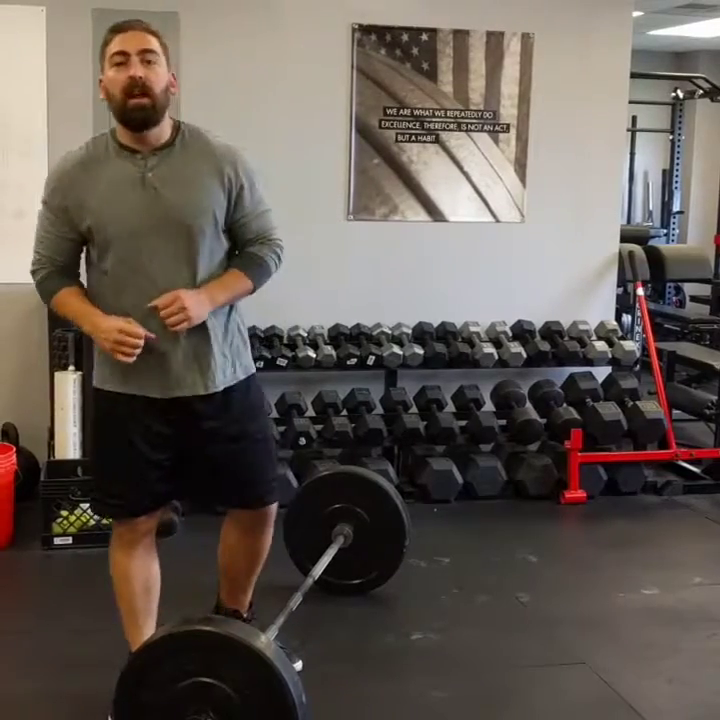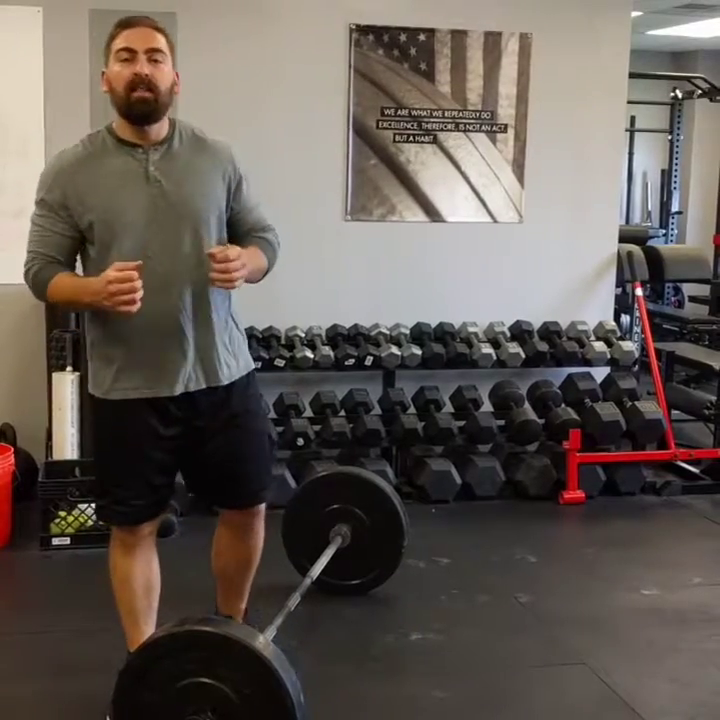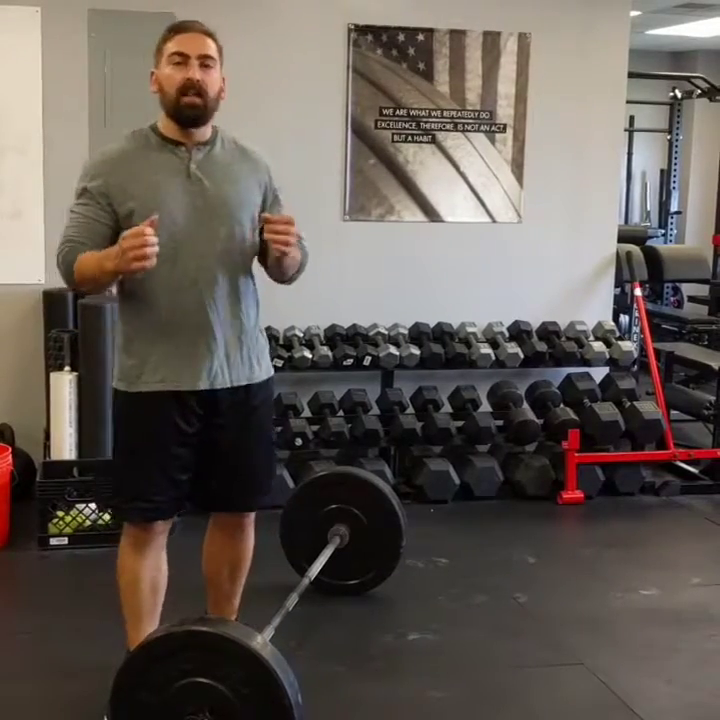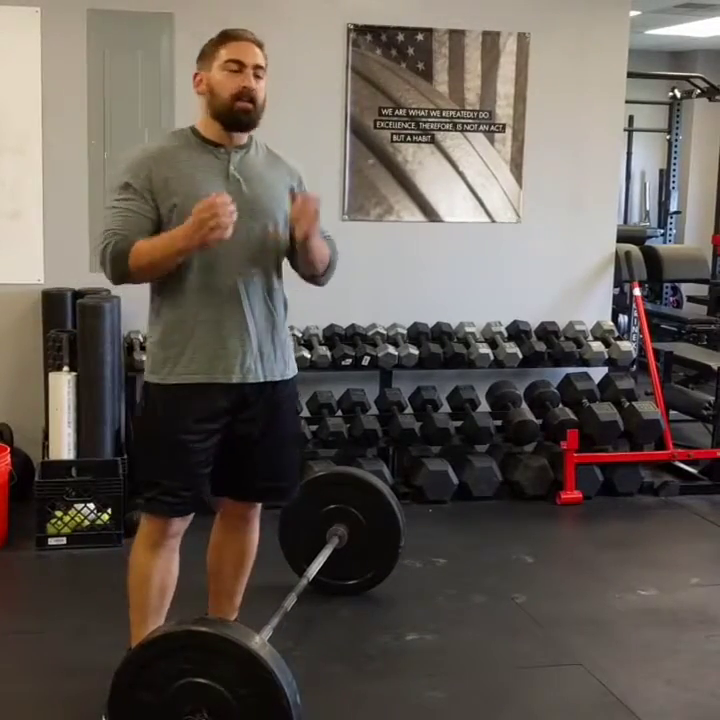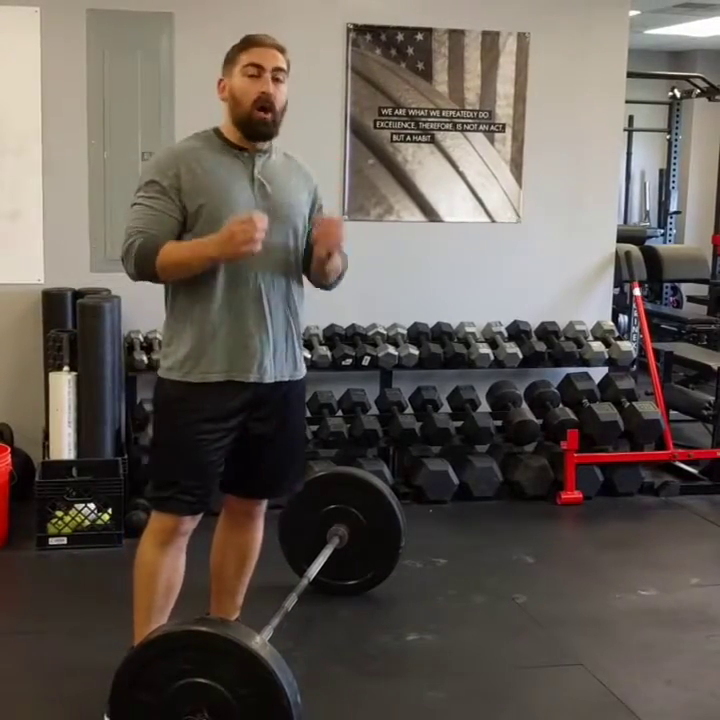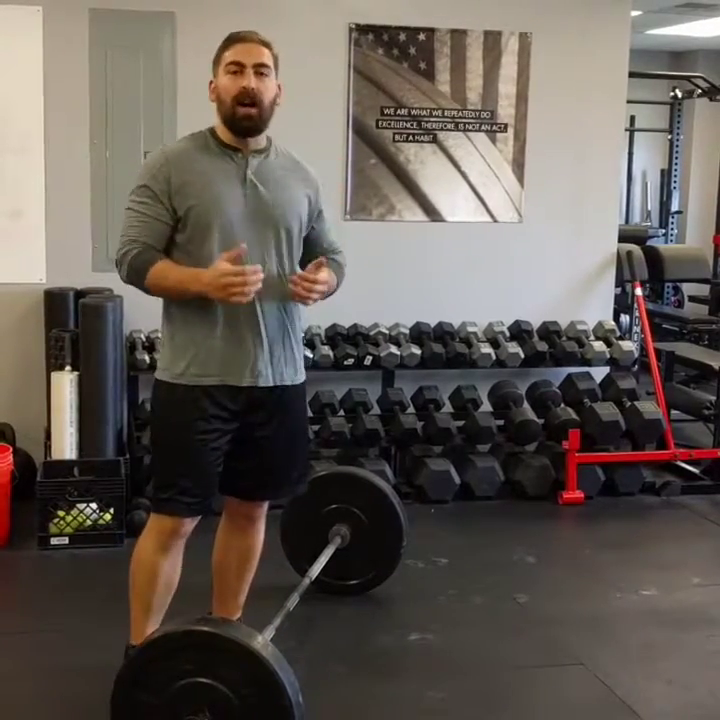
dt=0.4s
person 1, frame 1
left shoulder: (221, 161)
right shoulder: (72, 176)
left elbow: (265, 247)
right elbow: (50, 272)
left wrist: (209, 298)
right wrist: (96, 325)
left hip: (222, 375)
right hip: (129, 386)
left knee: (256, 506)
right knee: (134, 525)
left ankle: (234, 616)
person 1, frame 2
left shoulder: (215, 158)
right shoulder: (69, 172)
left elbow: (263, 237)
right elbow: (41, 273)
left wrist: (247, 264)
right wrist: (94, 290)
left hip: (223, 374)
right hip: (129, 387)
left knee: (246, 510)
right knee: (134, 528)
person 1, frame 3
left shoulder: (251, 167)
right shoulder: (113, 167)
left elbow: (288, 265)
right elbow: (72, 264)
left wrist: (288, 251)
right wrist: (117, 258)
left hip: (243, 376)
right hip: (153, 382)
left knee: (236, 514)
right knee: (147, 525)
person 1, frame 4
left shoulder: (281, 171)
right shoulder: (153, 165)
left elbow: (319, 270)
right elbow: (117, 262)
left wrist: (310, 233)
right wrist: (187, 236)
left hip: (267, 373)
right hip: (183, 376)
left knee: (243, 508)
right knee: (165, 519)
person 1, frame 5
left shoulder: (298, 176)
right shoulder: (178, 164)
left elbow: (323, 273)
right elbow: (139, 257)
left wrist: (330, 257)
right wrist: (218, 245)
left hip: (279, 375)
right hip: (200, 376)
left knee: (248, 506)
right knee: (174, 517)
person 1, frame 6
left shoulder: (299, 176)
right shoulder: (171, 166)
left elbow: (329, 261)
right elbow: (132, 262)
left wrist: (323, 282)
right wrist: (205, 281)
left hip: (278, 378)
right hip: (195, 379)
left knee: (249, 509)
right knee: (174, 519)
right ankle: (140, 652)
